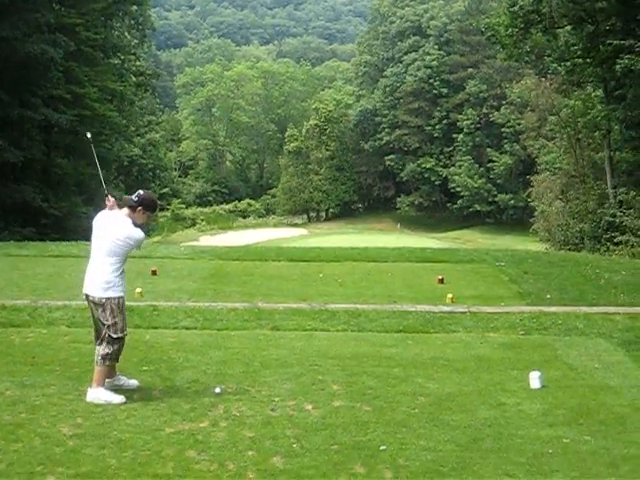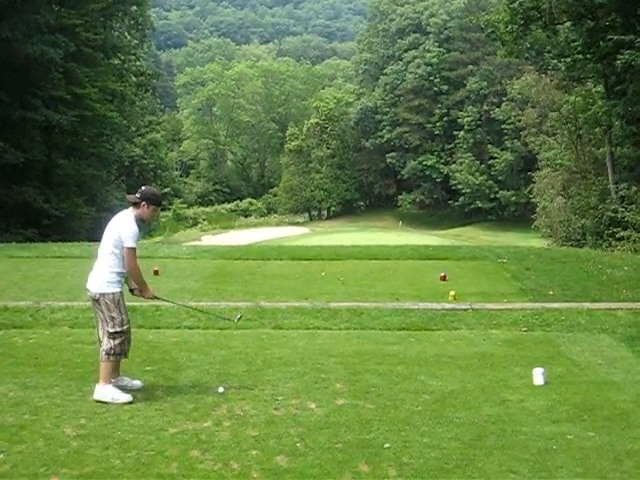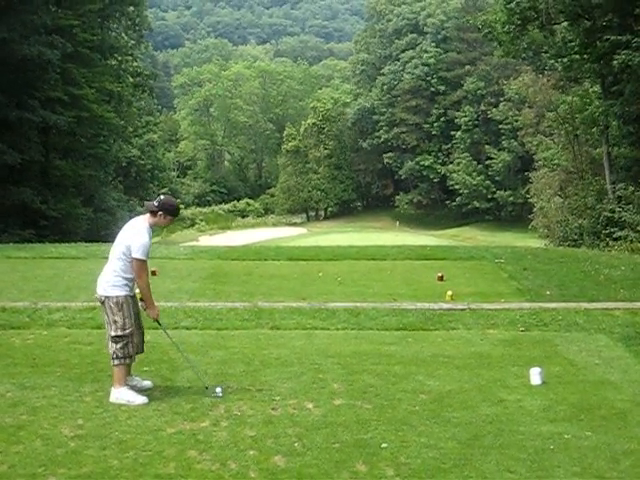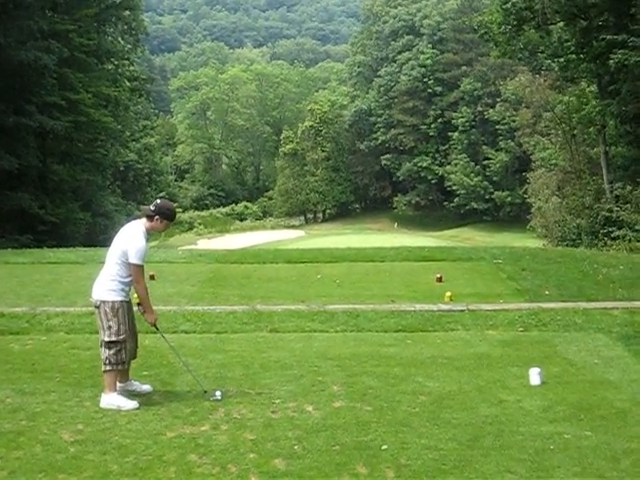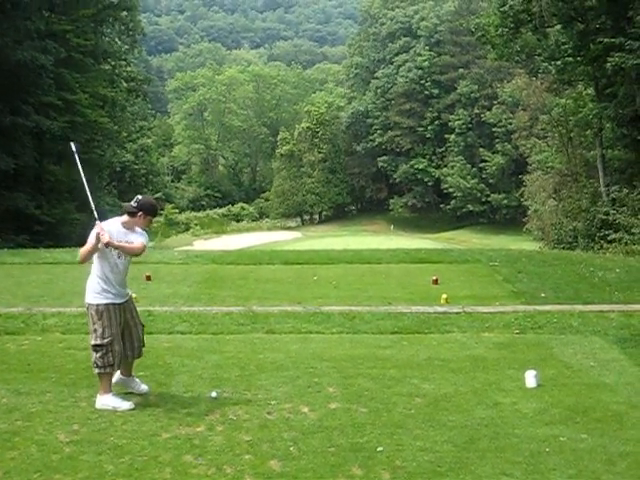
dt=1s
person 1, frame 1
left shoulder: (101, 216)
right shoulder: (136, 235)
right wrist: (114, 210)
left hip: (92, 287)
right hip: (108, 292)
left knee: (108, 336)
right knee: (112, 338)
left ankle: (111, 377)
right ankle: (96, 389)
person 1, frame 2
left shoulder: (123, 218)
right shoulder: (129, 226)
right elbow: (131, 265)
left wrist: (133, 285)
right wrist: (145, 288)
left hip: (106, 285)
right hip: (106, 287)
left knee: (120, 332)
right knee: (115, 334)
left ankle: (114, 377)
right ankle: (103, 386)
person 1, frame 3
left shoulder: (140, 222)
right shoulder: (141, 236)
right elbow: (141, 276)
left wrist: (145, 298)
right wrist: (151, 305)
left hip: (121, 288)
right hip: (114, 290)
left knee: (134, 333)
right knee: (122, 337)
left ankle: (126, 377)
right ankle: (119, 389)
person 1, frame 4
left shoulder: (135, 226)
right shoulder: (138, 241)
right elbow: (138, 281)
left wrist: (143, 302)
right wrist: (149, 310)
left hip: (117, 293)
right hip: (110, 295)
left knee: (127, 340)
right knee: (115, 342)
left ankle: (124, 382)
right ankle: (109, 395)
person 1, frame 5
left shoulder: (140, 234)
right shoulder: (105, 227)
left elbow: (137, 250)
right elbow: (81, 258)
left wrist: (113, 244)
right wrist: (96, 242)
left hip: (122, 295)
right hip: (100, 298)
left knee: (133, 337)
right knee: (107, 345)
left ankle: (125, 376)
right ankle: (104, 395)
